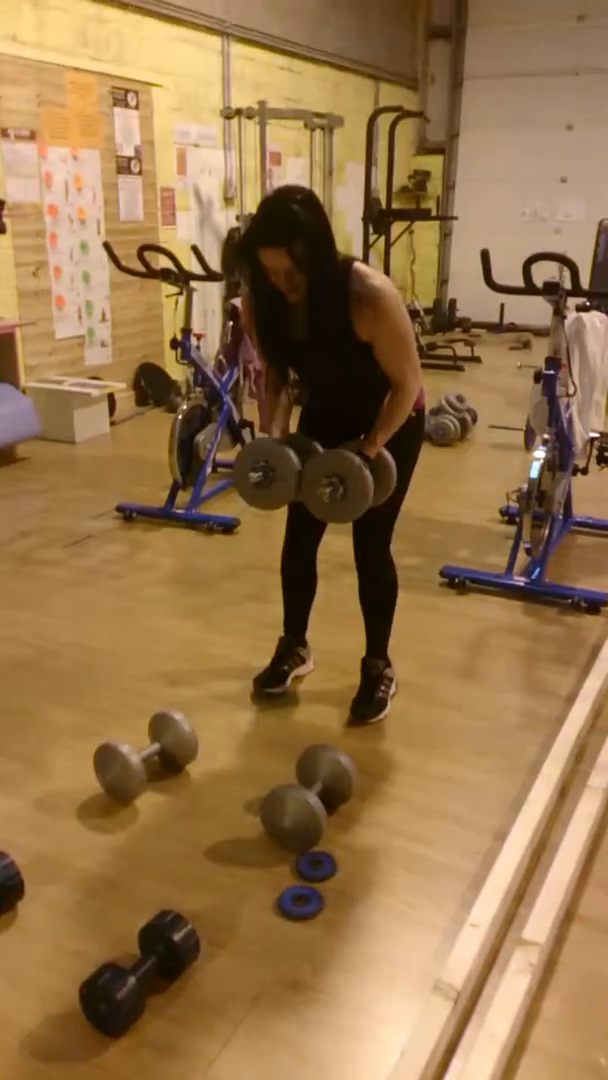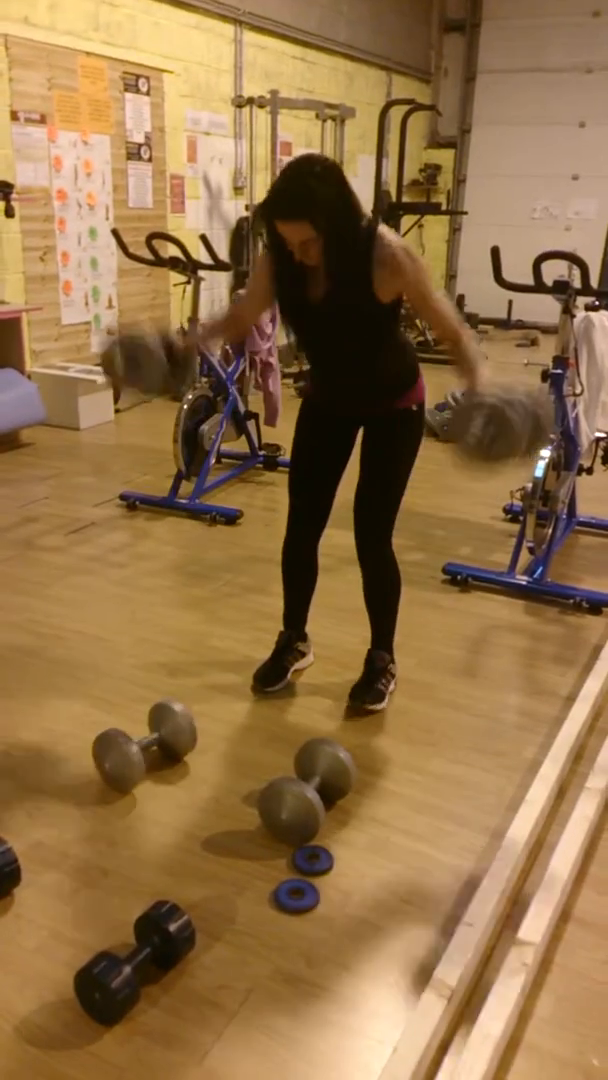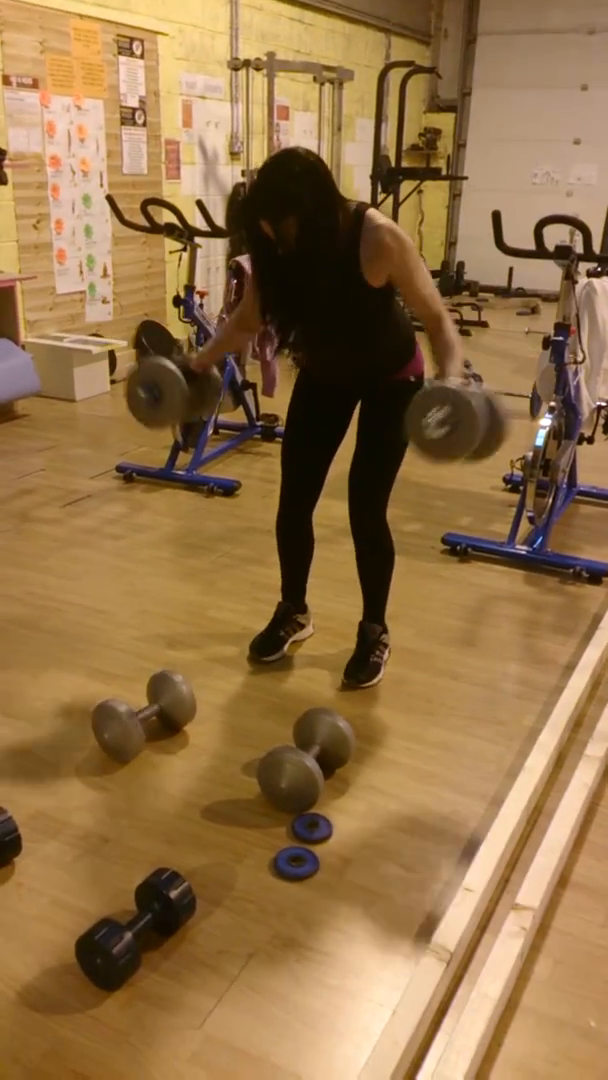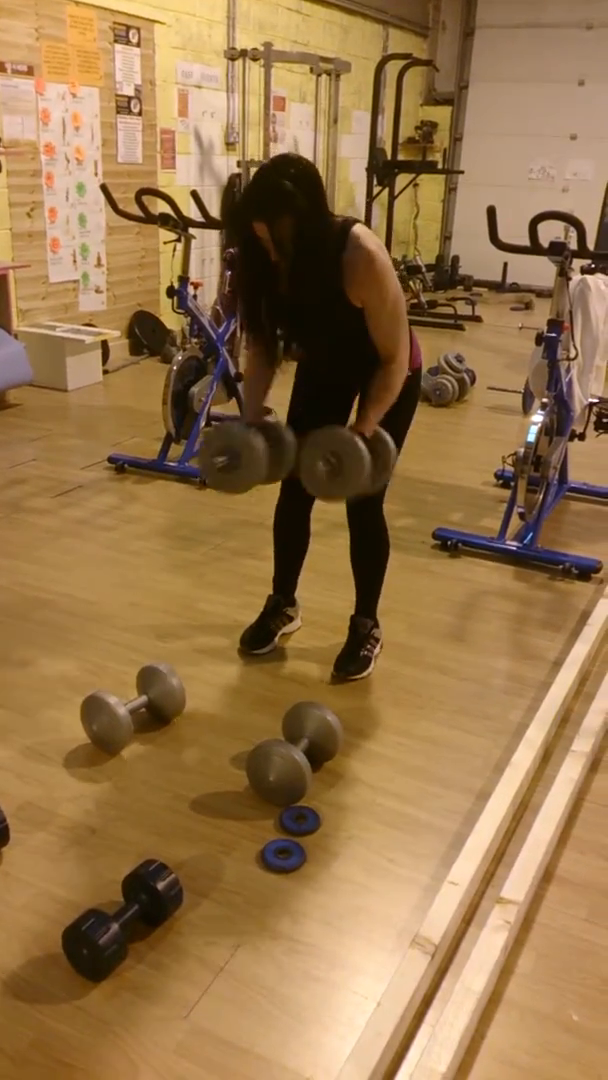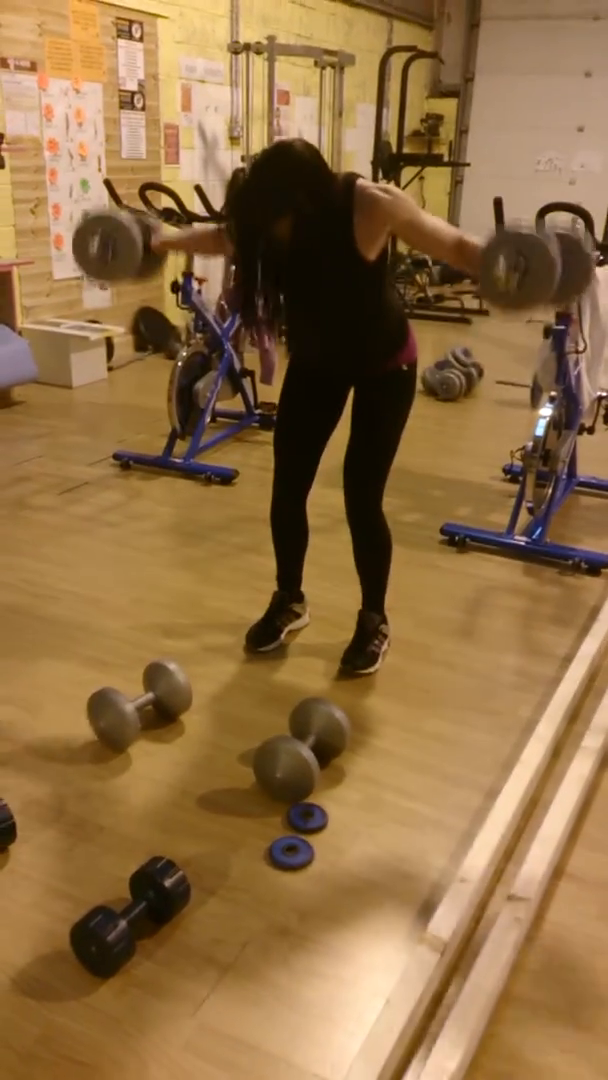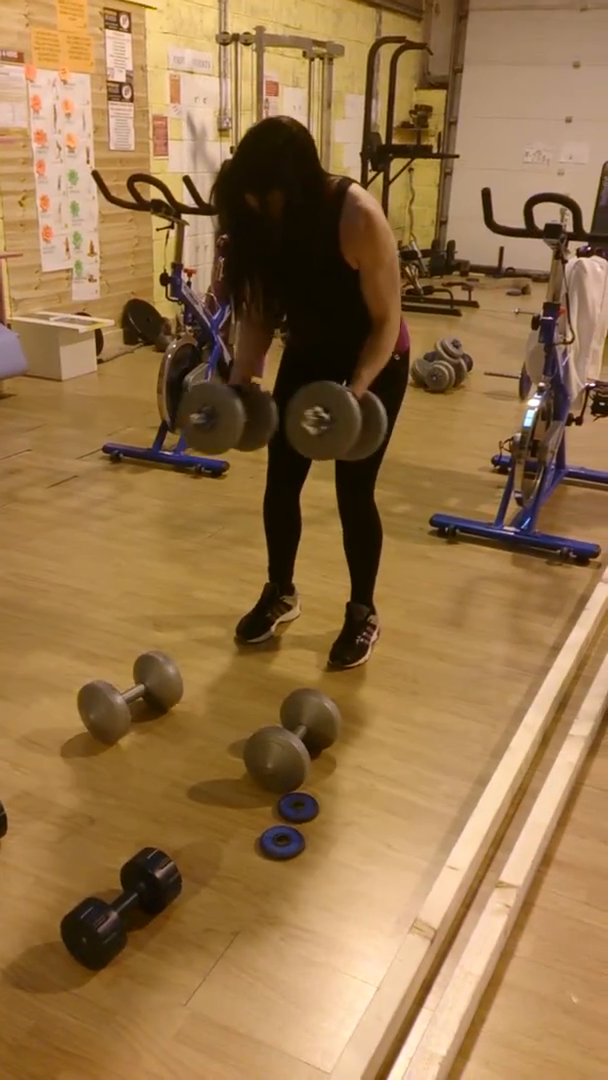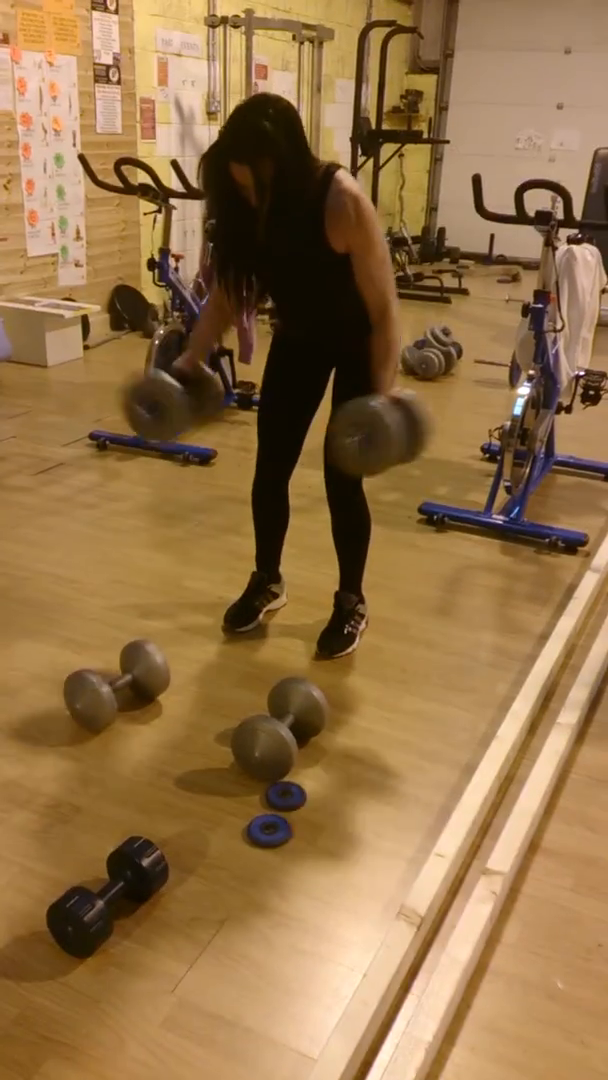
dt=0.7s
person 1, frame 1
left shoulder: (369, 295)
right shoulder: (259, 300)
left elbow: (407, 383)
right elbow: (275, 373)
left wrist: (369, 451)
right wrist: (274, 435)
left hip: (391, 420)
right hip: (324, 416)
left knee: (370, 543)
right knee: (299, 535)
left ankle: (379, 666)
right ankle: (293, 647)
person 1, frame 2
left shoulder: (386, 257)
right shoulder: (281, 261)
left elbow: (449, 329)
right elbow: (243, 317)
left wrist: (479, 390)
left hip: (393, 406)
right hip: (326, 401)
left knee: (371, 536)
right knee: (301, 526)
left ankle: (383, 660)
right ankle: (294, 640)
person 1, frame 3
left shoulder: (377, 239)
right shoulder: (279, 244)
left elbow: (437, 319)
right elbow: (251, 314)
left wrist: (452, 382)
right wrist: (201, 360)
left hip: (389, 379)
right hip: (322, 375)
left knee: (366, 509)
right knee: (294, 500)
left ankle: (375, 632)
right ankle: (293, 611)
person 1, frame 4
left shoulder: (362, 258)
right shoulder: (266, 258)
left elbow: (393, 356)
right elbow: (259, 344)
left wrist: (361, 434)
right wrist: (252, 419)
left hip: (384, 377)
right hip: (321, 370)
left knee: (362, 502)
right knee: (293, 490)
left ankle: (366, 625)
right ankle: (281, 604)
person 1, frame 5
left shoulder: (370, 205)
right shoulder: (269, 217)
left elbow: (451, 244)
right elbow: (226, 238)
right wrist: (166, 242)
left hip: (384, 364)
right hip: (314, 359)
left knee: (361, 498)
right knee: (287, 487)
left ankle: (374, 621)
right ankle: (289, 601)
person 1, frame 6
left shoulder: (359, 217)
right shoulder: (259, 221)
left elbow: (387, 319)
right elbow: (257, 310)
left wrist: (354, 395)
right wrist: (241, 382)
left hip: (373, 361)
right hip: (307, 354)
left knee: (353, 489)
right knee: (281, 480)
left ankle: (363, 612)
right ankle: (279, 593)
person 1, frame 7
left shoulder: (344, 201)
right shoulder: (244, 207)
left elbow: (383, 305)
right elbow: (228, 289)
left wrist: (385, 391)
right wrist: (190, 363)
left hip: (357, 343)
right hip: (296, 340)
left knee: (342, 475)
right knee: (271, 467)
left ankle: (351, 601)
right ankle: (266, 581)
